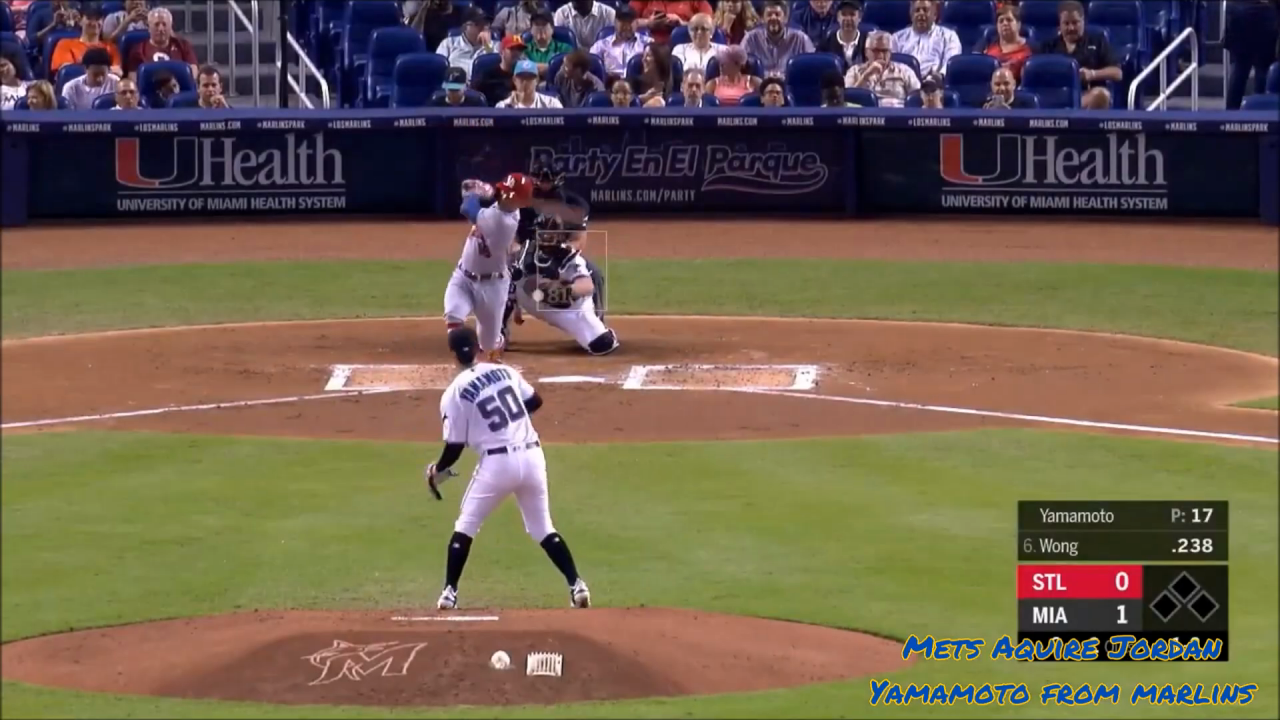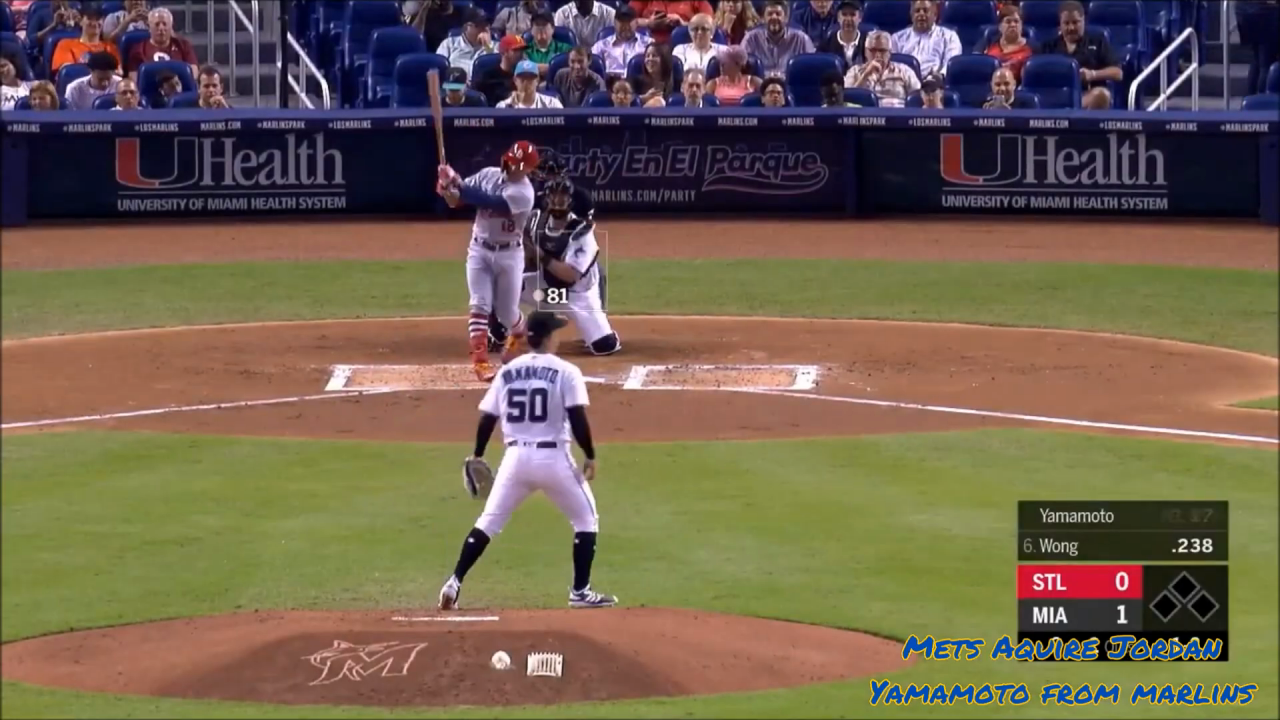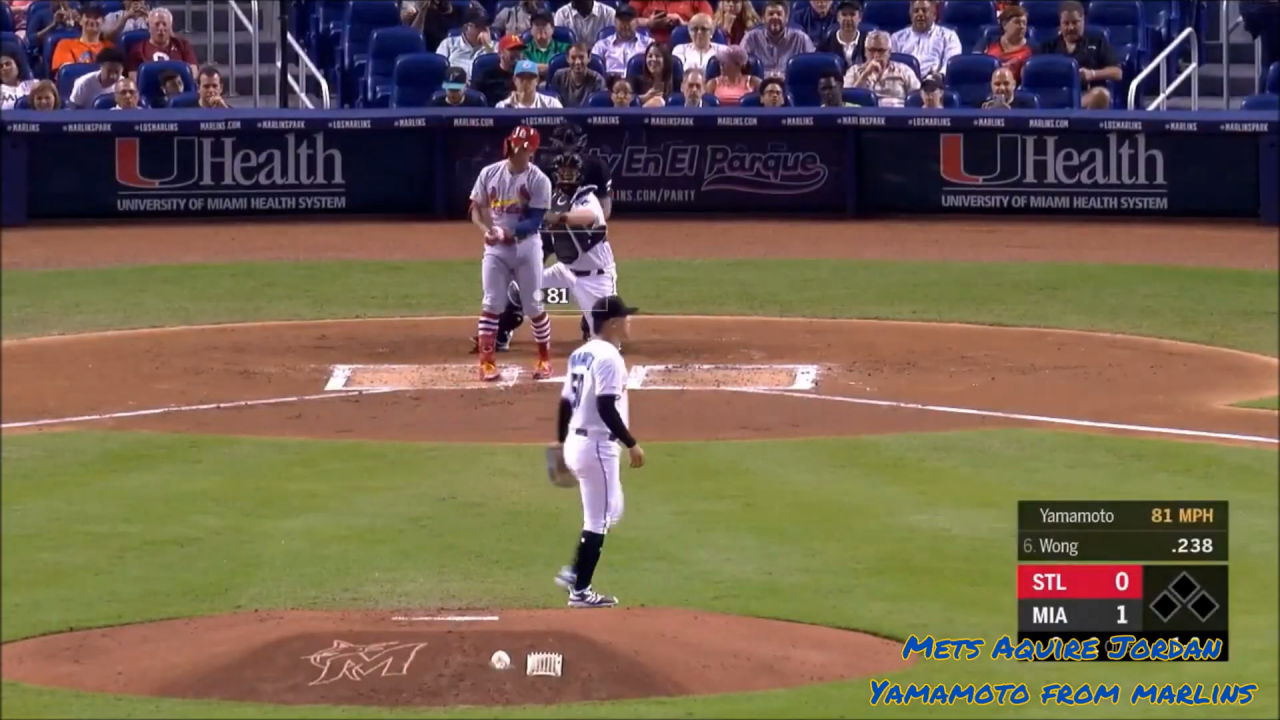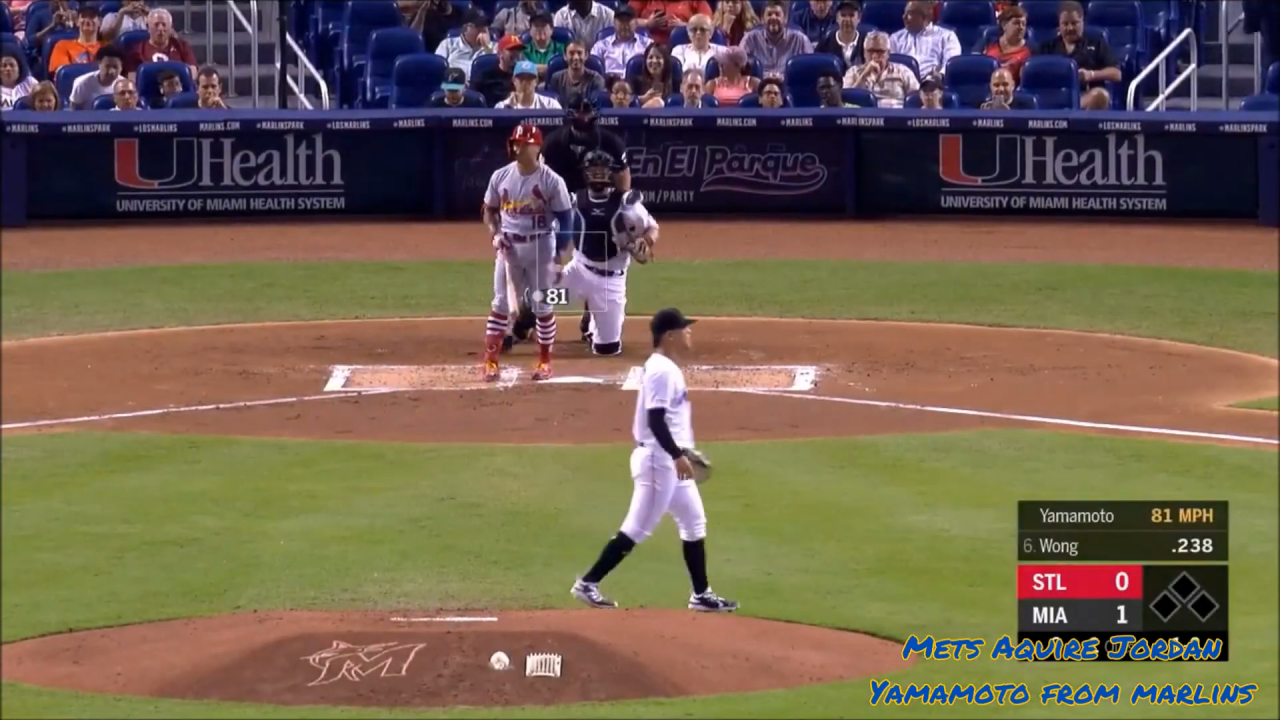
dt=0.3s
person 1, frame 1
left shoulder: (454, 393)
right shoulder: (508, 372)
left elbow: (455, 445)
right elbow: (537, 404)
left wrist: (439, 469)
left hip: (496, 464)
right hip: (532, 458)
left knee: (466, 526)
right knee: (543, 528)
left ankle: (449, 591)
right ankle: (576, 586)
person 1, frame 2
left shoulder: (508, 372)
right shoulder: (566, 371)
left elbow: (488, 417)
right elbow: (578, 419)
left wrist: (476, 456)
right wrist: (591, 456)
left hip: (516, 457)
right hip: (554, 458)
left knee: (488, 523)
right knee: (586, 521)
left ankle: (453, 583)
right ankle: (580, 591)
person 1, frame 3
left shoulder: (580, 354)
right shoulder: (610, 357)
left elbow: (566, 402)
right elbow: (605, 407)
left wrist: (560, 441)
right wrist: (631, 444)
left hip: (579, 442)
right hip: (598, 446)
left knee: (608, 512)
right knee: (597, 520)
left ankle: (573, 572)
right ankle: (580, 592)
person 1, frame 4
left shoulder: (662, 367)
right shoulder: (664, 370)
right elbow: (656, 420)
right wrist: (679, 455)
left hip: (665, 459)
right hip: (660, 461)
left knee: (694, 524)
right knee: (637, 528)
left ankle: (701, 594)
right ankle: (588, 583)
person 2, frame 1
left shoulder: (503, 220)
right shoulder: (496, 210)
left elbow: (468, 208)
left wrist: (482, 194)
left hip: (490, 284)
right hip: (463, 277)
left knee: (489, 340)
right knee: (453, 316)
left ankle: (494, 350)
person 2, frame 2
left shoulder: (523, 193)
right shoulder: (489, 174)
left elbow: (484, 201)
right elbow: (455, 200)
left wrist: (456, 182)
right wrist: (446, 188)
left hip: (509, 256)
right hip: (480, 252)
left knee: (507, 311)
right knee: (479, 306)
left ankle: (519, 334)
right ankle: (481, 363)
person 2, frame 3
left shoulder: (539, 180)
right shoulder: (489, 173)
left elbow: (536, 219)
right elbow: (475, 208)
left wrist: (509, 232)
right wrist: (486, 230)
left hip: (527, 246)
right hip: (495, 248)
left knee: (534, 305)
right knee: (491, 304)
left ankle: (544, 359)
right ankle: (486, 362)
person 2, frame 4
left shoulder: (552, 181)
right shoulder: (500, 176)
left elbow: (565, 221)
right elbow: (489, 210)
left wrist: (557, 258)
right wrist: (495, 234)
left hip: (541, 247)
right hip: (509, 248)
left knee: (542, 306)
right knee: (501, 304)
left ankle: (544, 361)
right ankle: (490, 362)
person 3, frame 1
left shoulder: (569, 259)
right shoulder: (527, 252)
left elbow: (587, 286)
left wrist: (564, 288)
right wrist: (516, 308)
left hip: (572, 309)
right hip: (542, 302)
left knee: (602, 345)
right knee: (504, 279)
right ankle: (498, 337)
person 3, frame 2
left shoulder: (581, 231)
right shoulder: (538, 220)
left elbow: (571, 275)
left wrist: (543, 260)
left hip: (578, 295)
right hip: (547, 285)
left knee: (605, 346)
right knee: (506, 282)
right ankle: (498, 337)
person 3, frame 3
left shoulder: (583, 198)
right shoulder: (555, 199)
left elbow: (590, 216)
left wrist: (561, 217)
left hip: (596, 277)
right hip: (566, 271)
left knee: (606, 346)
right knee: (522, 294)
left ankle: (591, 326)
right ankle: (499, 336)
person 3, frame 4
left shoulder: (625, 201)
right shoulder: (575, 200)
left elbow: (652, 228)
left wrist: (646, 242)
left hip: (611, 278)
right hip: (580, 269)
left knee: (608, 347)
right knee: (539, 292)
left ankle: (593, 327)
right ankle: (518, 332)
